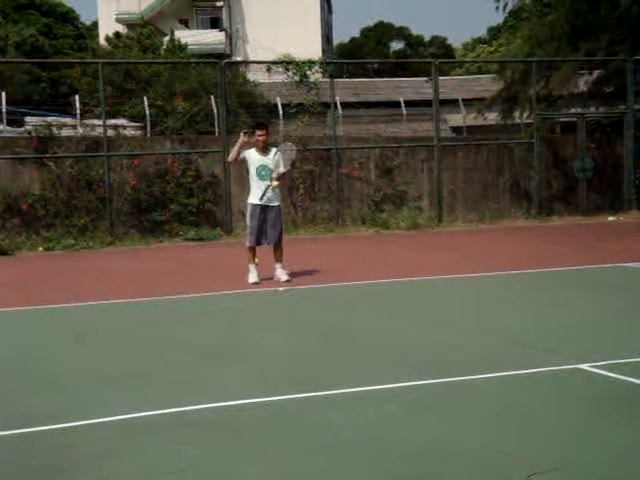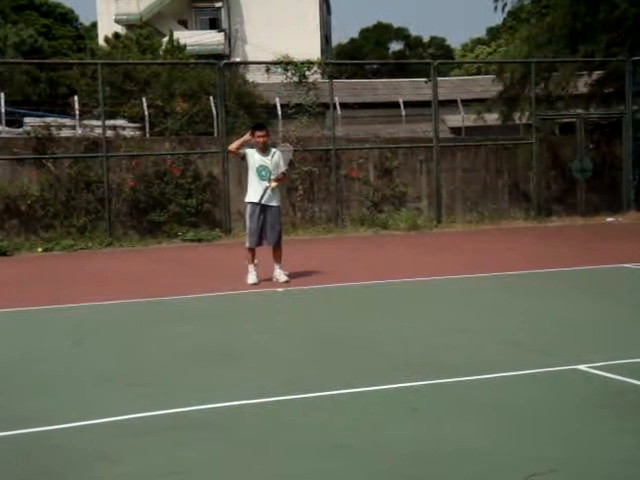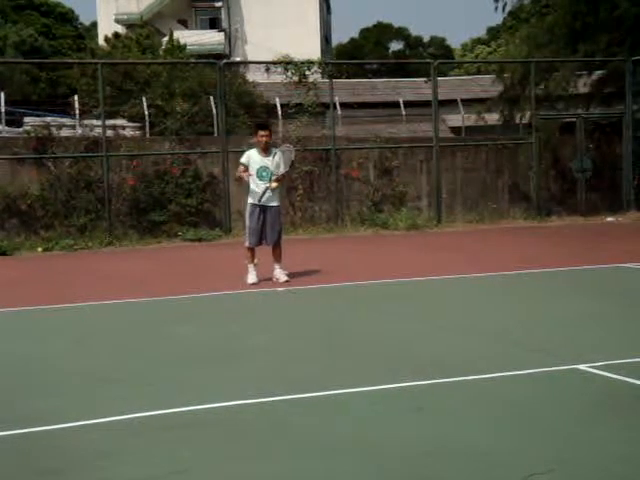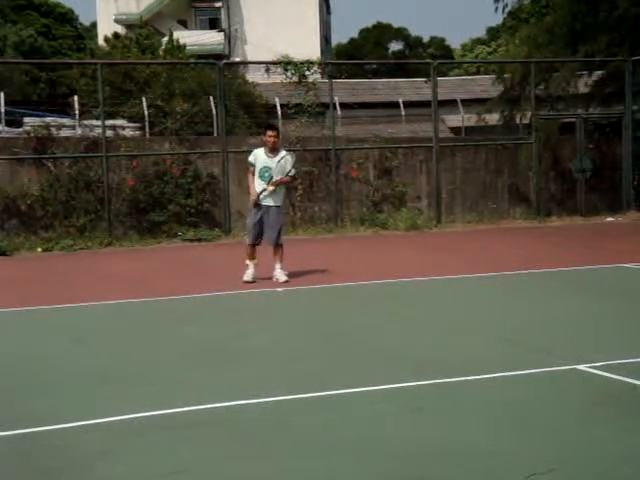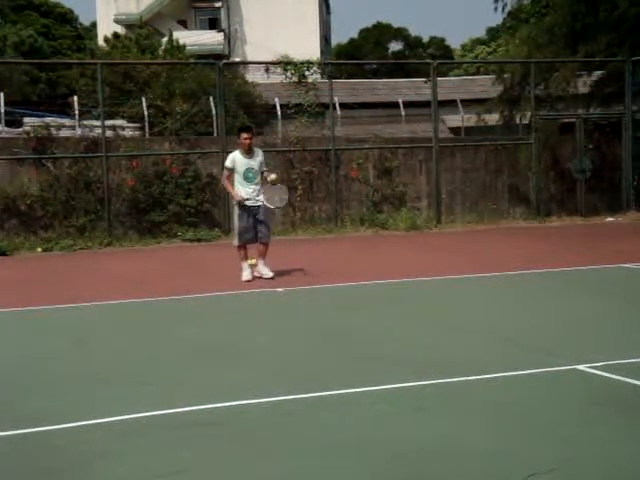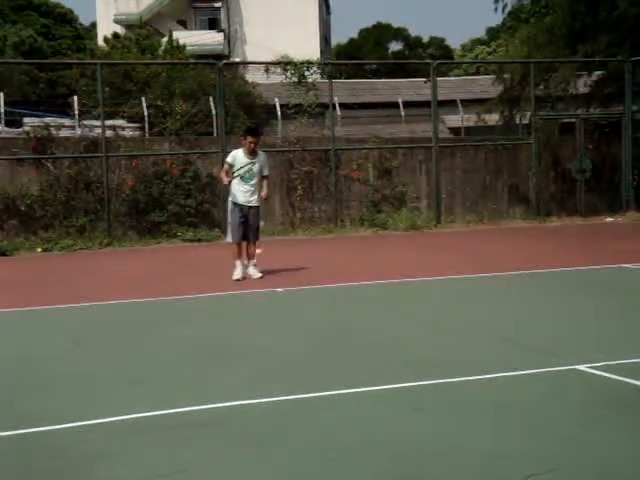
dt=0.7s
person 1, frame 1
left shoulder: (276, 153)
right shoulder: (248, 154)
left elbow: (282, 174)
right elbow: (230, 159)
left wrist: (279, 178)
right wrist: (241, 142)
left hip: (273, 201)
right hip: (255, 201)
left knee: (277, 237)
right knee: (252, 238)
left ankle: (279, 269)
right ankle: (252, 270)
person 1, frame 2
left shoulder: (276, 154)
right shoulder: (249, 153)
left elbow: (283, 174)
right elbow: (231, 149)
left wrist: (278, 179)
right wrist: (246, 138)
left hip: (273, 201)
right hip: (254, 201)
left knee: (276, 238)
right knee: (251, 238)
left ankle: (278, 270)
right ankle: (252, 271)
person 1, frame 3
left shoulder: (277, 154)
right shoulder: (249, 155)
left elbow: (282, 175)
right elbow: (238, 173)
left wrist: (278, 179)
right wrist: (243, 174)
left hip: (273, 202)
right hip: (255, 202)
left knee: (276, 238)
right knee: (251, 239)
left ankle: (278, 270)
right ankle: (251, 271)
person 1, frame 4
left shoulder: (285, 156)
right shoulder: (256, 153)
left elbow: (290, 178)
right elbow: (251, 174)
left wrist: (279, 182)
right wrist: (252, 191)
left hip: (275, 203)
right hip: (257, 201)
left knee: (277, 239)
right knee: (252, 238)
left ankle: (278, 270)
right ankle: (250, 269)
person 1, frame 5
left shoulder: (259, 154)
right shoulder: (233, 157)
right elbow: (226, 179)
left wrist: (269, 177)
right wrist: (235, 194)
left hip: (260, 202)
right hip: (243, 203)
left knee: (265, 236)
right knee: (242, 238)
left ankle: (261, 265)
right ankle: (246, 268)
person 1, frame 6
left shoulder: (262, 157)
right shoulder: (235, 155)
left elbow: (265, 177)
right elbow: (224, 171)
left wrist: (265, 190)
right wrist: (225, 178)
left hip: (253, 203)
right hip: (236, 202)
left knee: (252, 238)
right knee: (236, 237)
left ankle: (251, 266)
right ankle: (238, 267)
